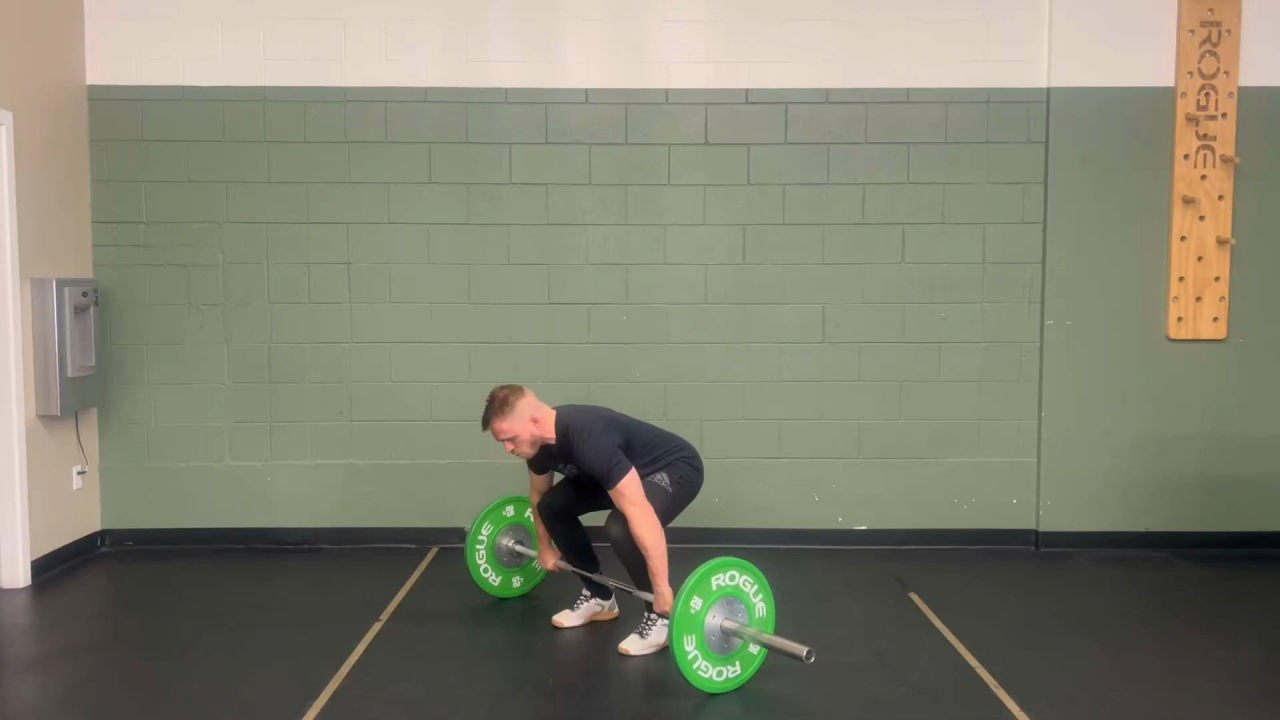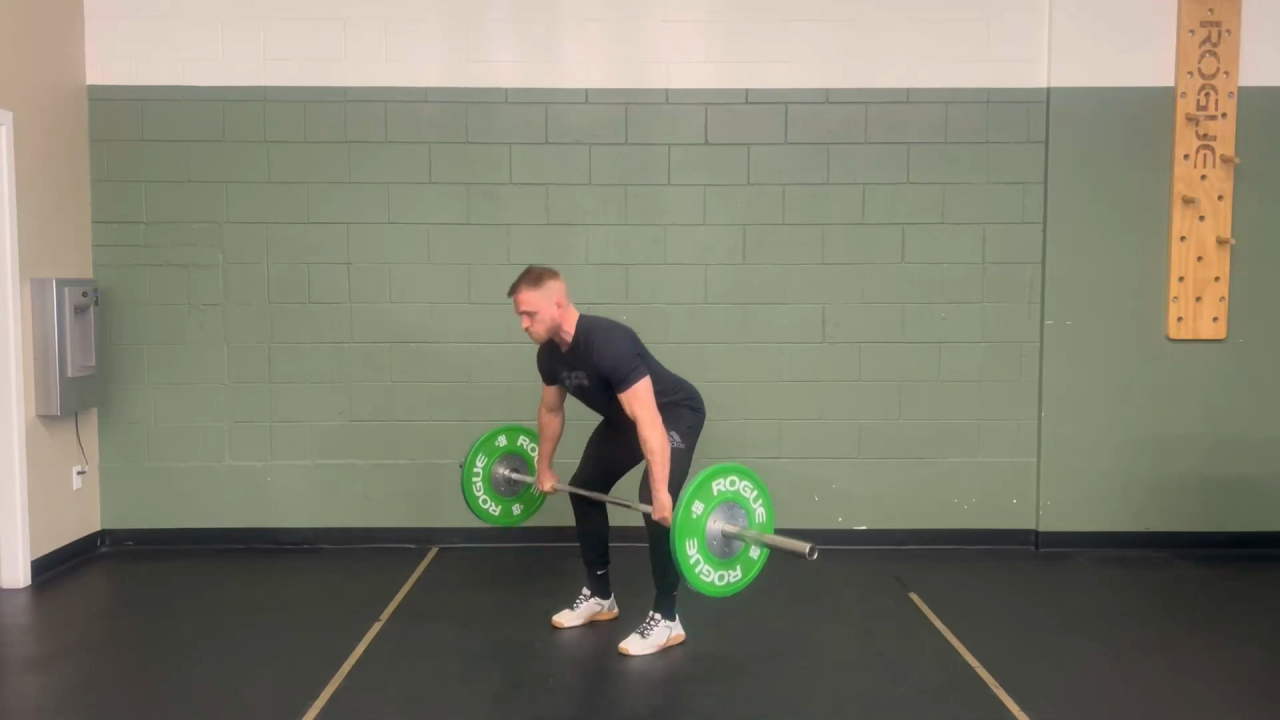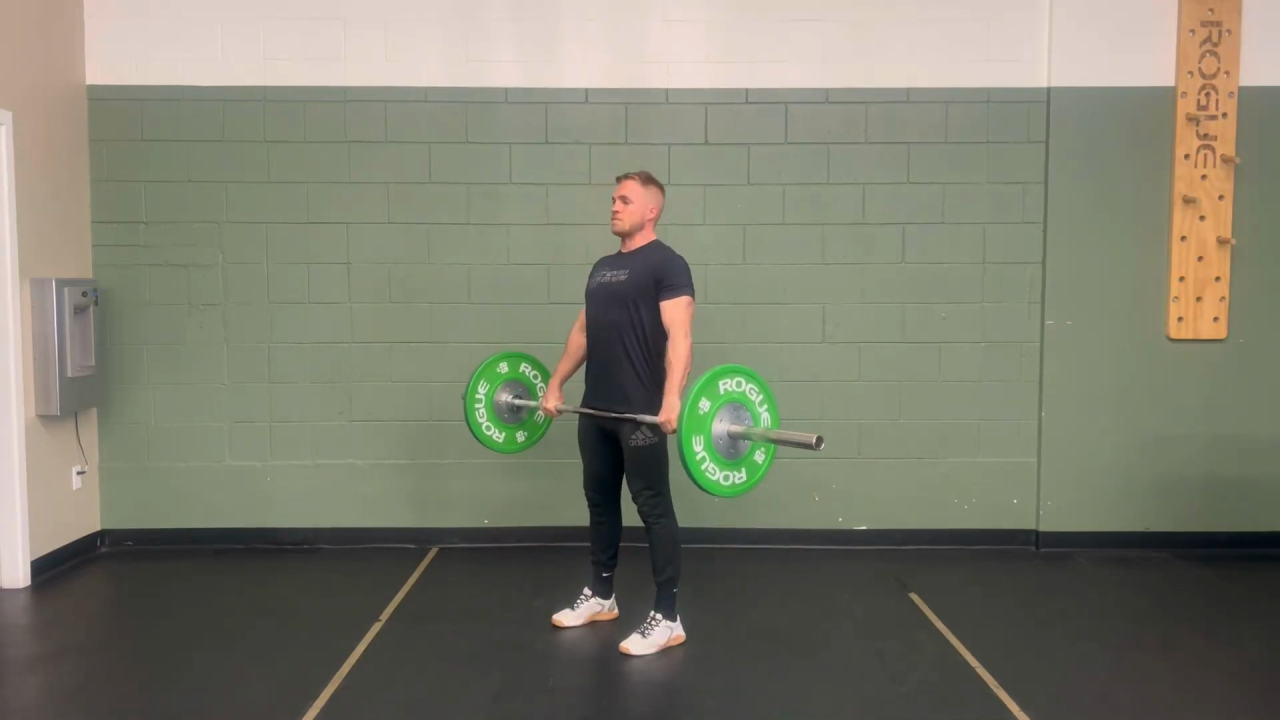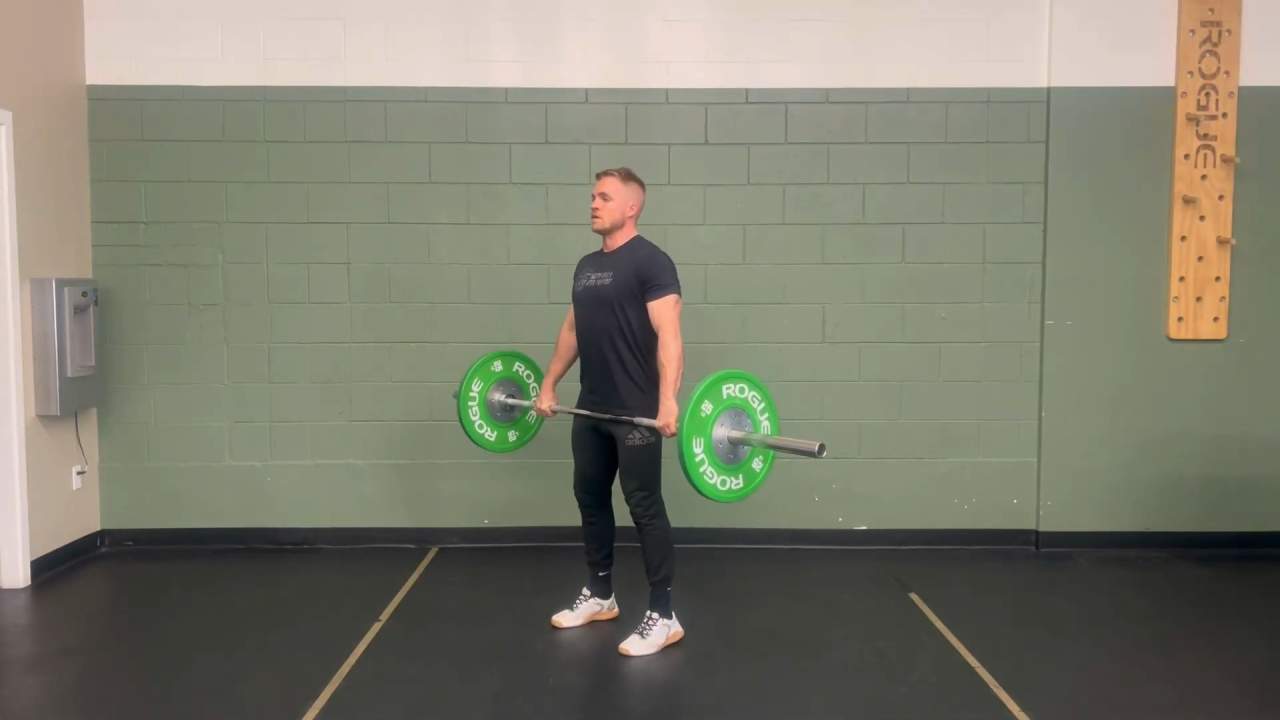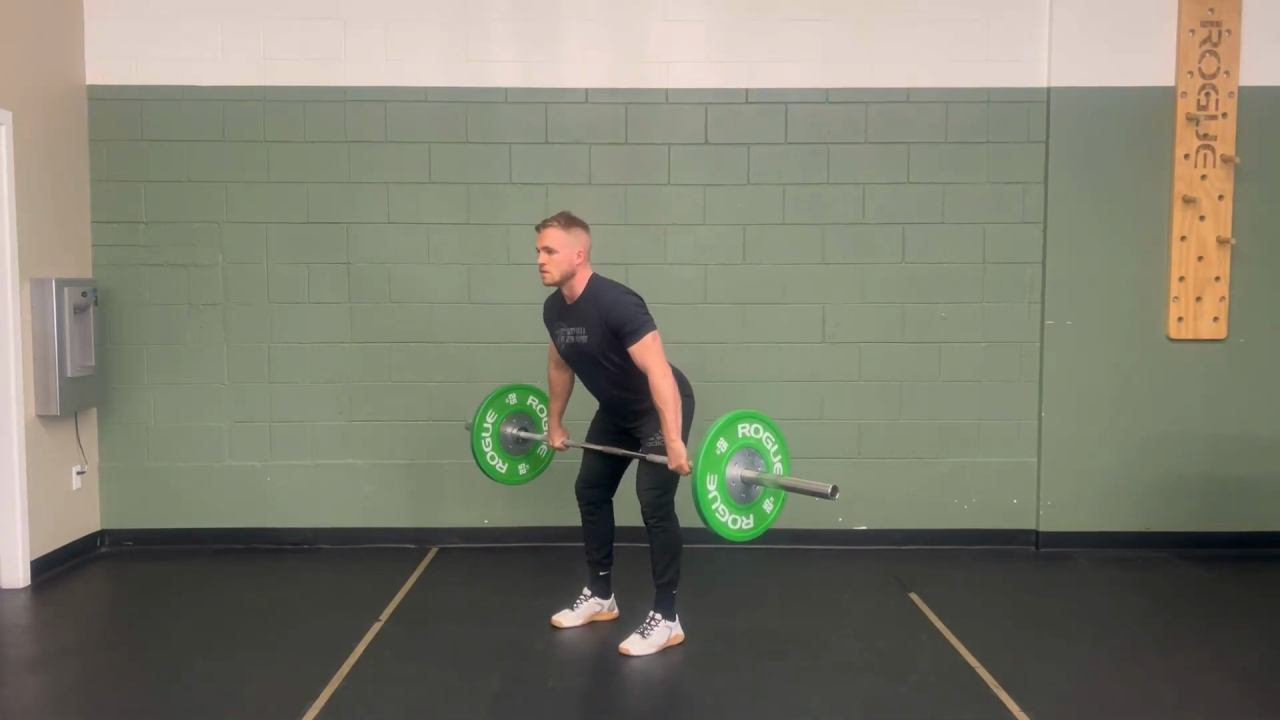
dt=0.7s
person 1, frame 1
left shoulder: (589, 439)
right shoulder: (538, 442)
left elbow: (640, 514)
right elbow: (539, 494)
left wrist: (662, 587)
right wrist: (544, 547)
left hip: (675, 468)
left knee: (620, 528)
right knee: (552, 507)
left ankle: (660, 617)
right ankle: (599, 597)
person 1, frame 2
left shoulder: (607, 342)
right shoulder: (550, 353)
left elbow: (649, 419)
right elbow: (550, 410)
left wrist: (661, 495)
right wrist: (544, 468)
left hip: (675, 412)
right hip: (622, 415)
left knee: (655, 506)
right knee: (583, 489)
left ankle: (666, 618)
right ankle: (599, 595)
person 1, frame 3
left shoulder: (667, 264)
right shoulder: (602, 267)
left elbow: (679, 336)
right elbow: (582, 331)
left wrist: (672, 400)
right wrist: (554, 384)
left hip: (640, 411)
right hip: (595, 408)
left knee: (653, 507)
right knee: (600, 501)
left ankle: (666, 618)
right ankle: (600, 596)
person 1, frame 4
left shoulder: (649, 262)
right shoulder: (587, 266)
left elbow: (668, 335)
right elbow: (572, 330)
left wrist: (668, 401)
right wrist: (548, 384)
left hip: (635, 412)
right hip: (591, 408)
left knee: (644, 506)
right knee: (590, 498)
left ankle: (663, 616)
right ankle: (599, 595)
person 1, frame 5
left shoulder: (615, 303)
right shoulder: (554, 309)
left elbow: (659, 372)
right elbow: (560, 367)
left wrist: (674, 441)
right wrist: (554, 422)
left hip: (660, 406)
right hip: (617, 410)
left knee: (654, 501)
right knee: (590, 490)
left ankle: (666, 619)
right ankle: (599, 596)
